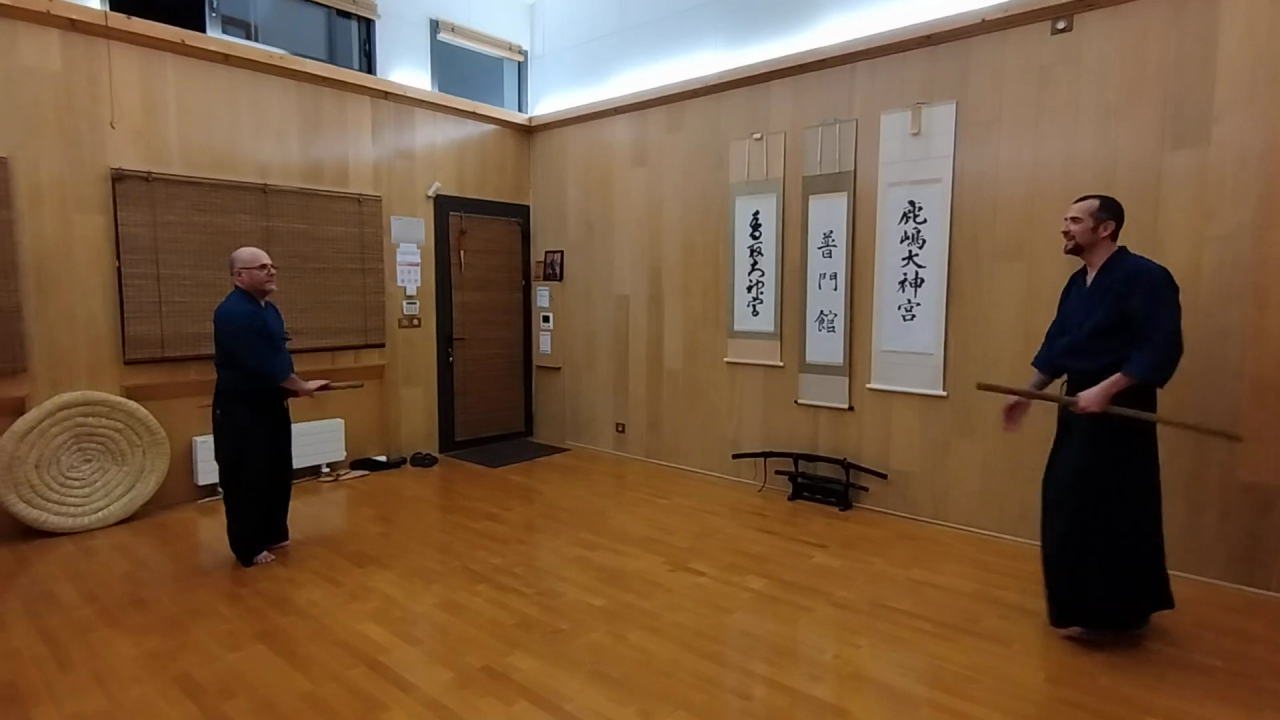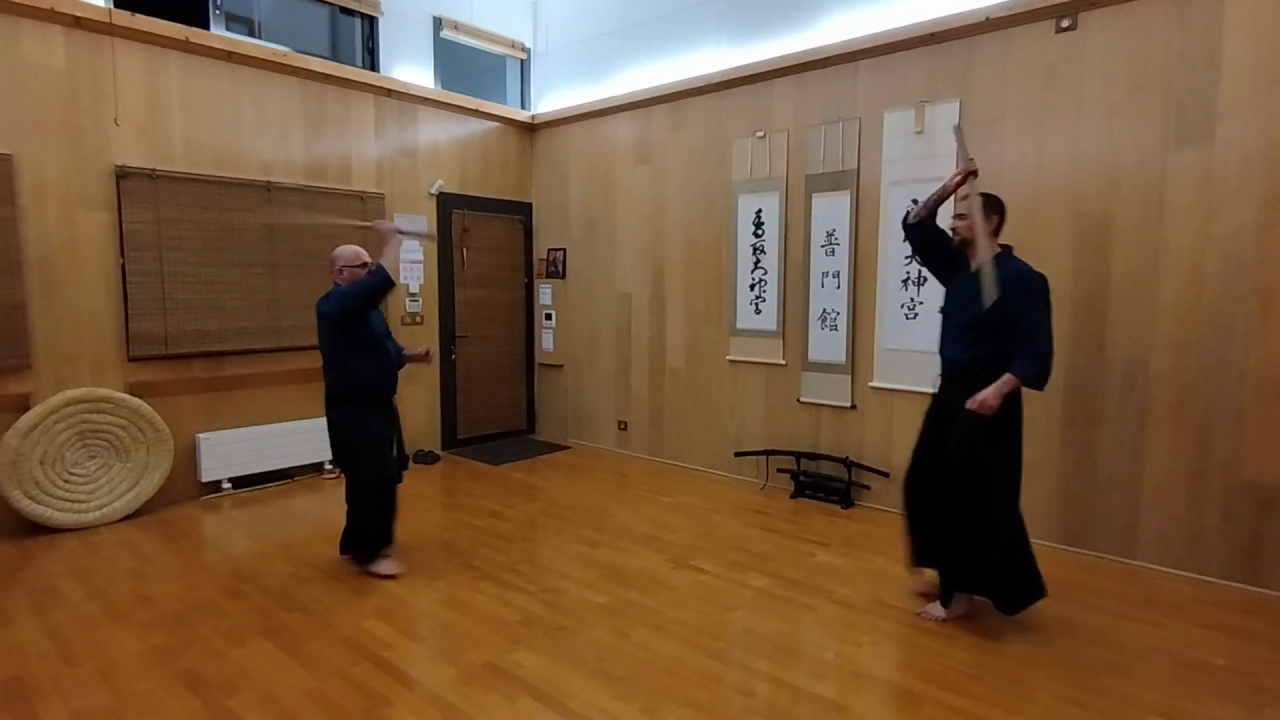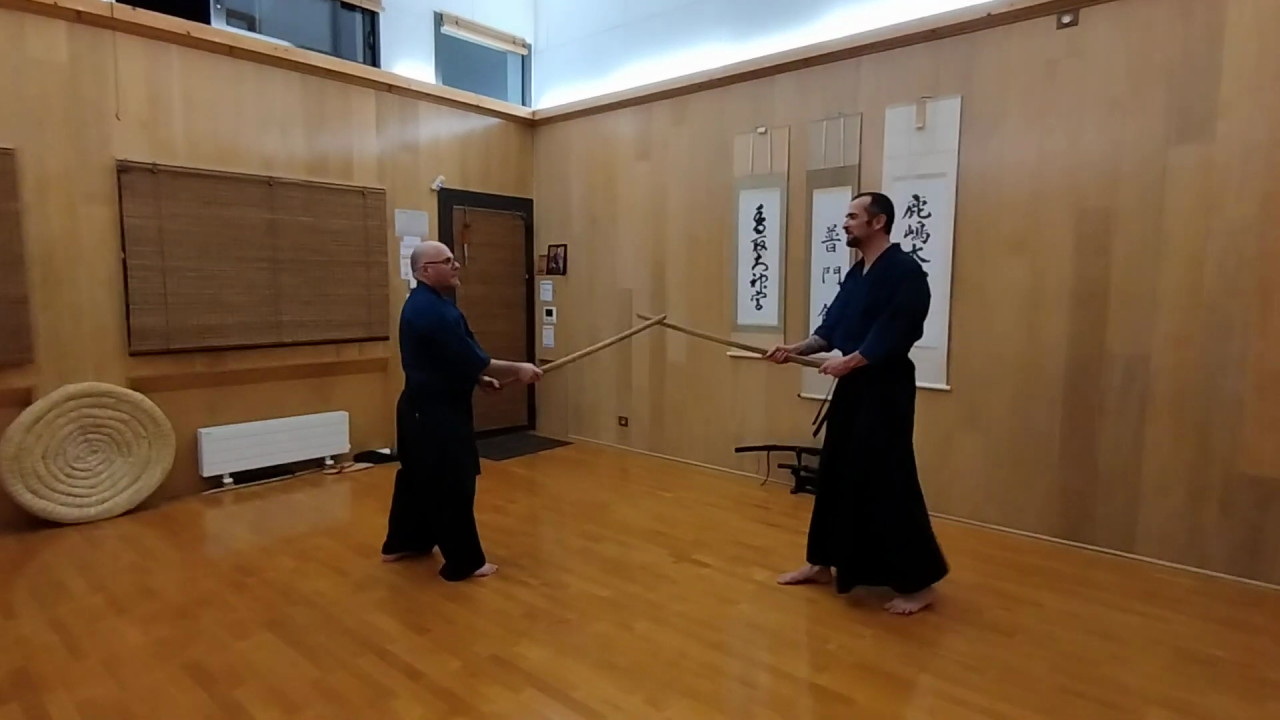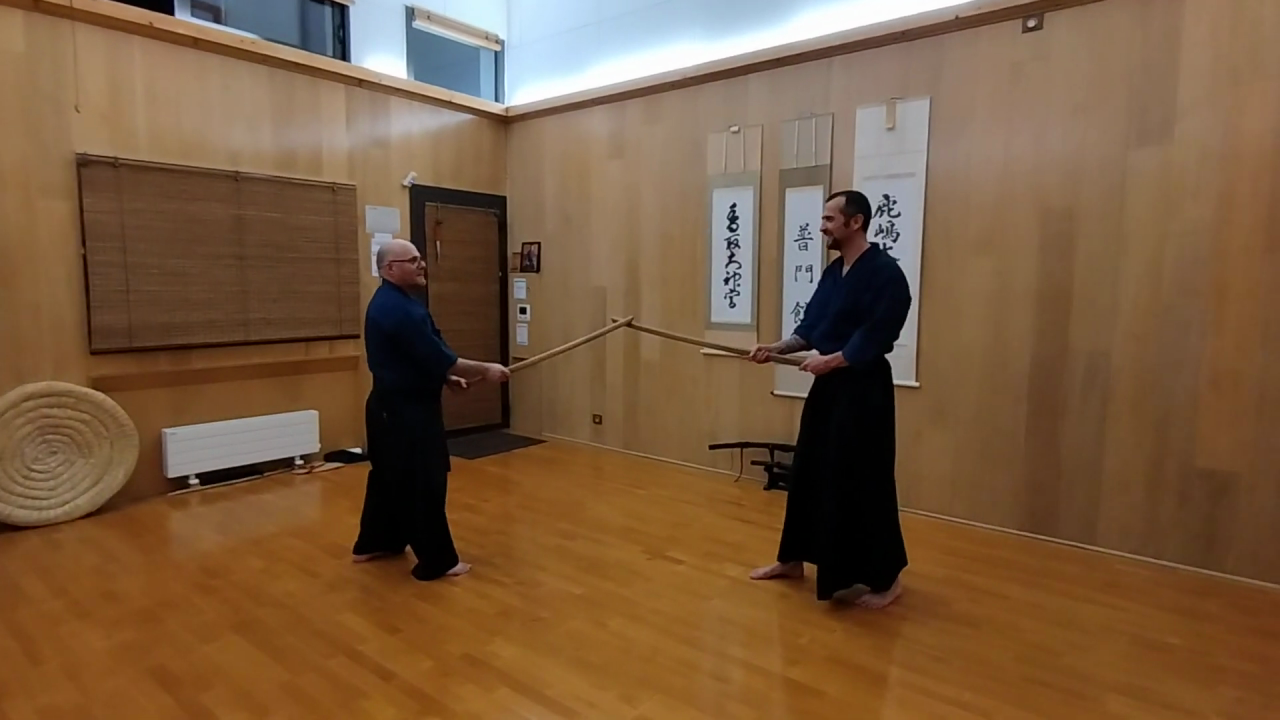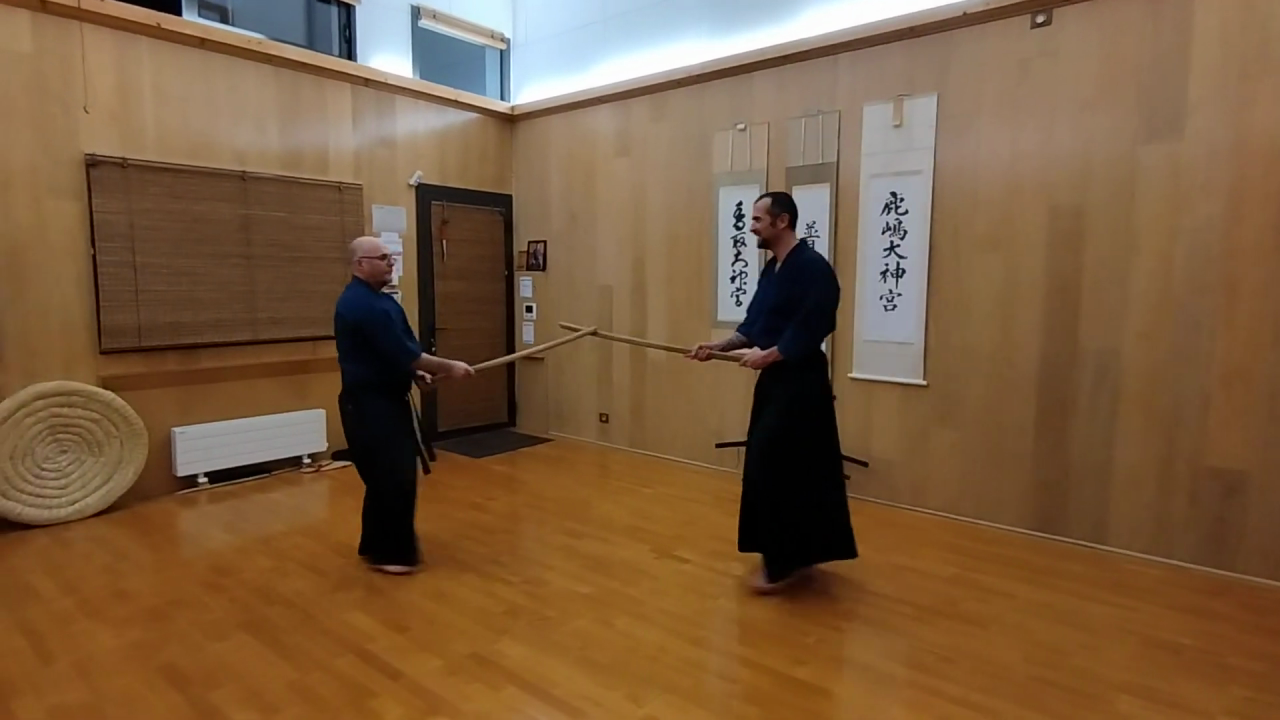
dt=1s
person 1, frame 1
left shoulder: (1144, 277)
right shoulder: (1078, 283)
left elbow: (1161, 349)
right elbow: (1058, 346)
left wrist: (1106, 390)
right wrist: (1028, 393)
left hip: (1117, 409)
right hip: (1079, 404)
left knee: (1098, 510)
right knee: (1070, 502)
left ankle: (1099, 615)
right ankle: (1087, 608)
person 1, frame 2
left shoulder: (1021, 279)
right shoulder: (956, 265)
left elbow: (1036, 351)
right elbow: (916, 229)
left wrist: (1000, 389)
right wrist: (945, 191)
left hip: (986, 403)
right hip: (950, 395)
left knee: (977, 499)
right knee: (924, 484)
left ankle: (960, 591)
right ankle: (953, 582)
person 1, frame 3
left shoulder: (904, 271)
right shoulder: (857, 273)
left elbow: (893, 335)
right elbow: (833, 327)
left wrist: (849, 361)
right wrist: (794, 349)
left hip: (887, 387)
right hip: (854, 386)
left knee: (887, 481)
right knee: (836, 473)
left ankle: (919, 579)
right ankle: (822, 562)
person 1, frame 4
left shoulder: (884, 273)
right shoulder: (833, 272)
left elbow: (877, 338)
right elbow: (811, 327)
left wrist: (832, 359)
right wrist: (776, 348)
left hip: (864, 389)
right hip: (828, 386)
left knee: (864, 483)
right knee: (809, 472)
left ankle: (885, 578)
right ankle: (793, 559)
person 1, frame 5
left shoulder: (813, 267)
right shoulder: (771, 269)
left elbow: (811, 330)
right elbow: (754, 325)
left wrist: (767, 355)
right wrist: (718, 346)
left hip: (802, 380)
right hip: (774, 378)
left knee: (776, 467)
right knee: (768, 465)
left ankle: (784, 563)
right ankle: (789, 557)
person 2, frame 1
left shoulder: (267, 309)
right shoulder: (235, 313)
right elbow: (262, 363)
left wrist: (295, 385)
right wrist: (302, 386)
left hip: (269, 407)
right hip: (241, 411)
left knee: (278, 475)
right knee: (247, 481)
left ankle: (270, 535)
right ankle: (248, 548)
person 2, frame 2
left shoulder: (365, 308)
right shoulder: (336, 304)
left elbow: (383, 350)
right elbow: (380, 283)
left wrist: (410, 356)
right wrist: (390, 241)
left hip: (376, 404)
right hip: (353, 409)
left knee: (377, 478)
right knee: (377, 479)
left ankle: (360, 545)
right ankle: (369, 552)
person 2, frame 3
left shoulder: (422, 303)
right shoulder: (433, 310)
right elbow: (468, 359)
left wrist: (478, 379)
right wrist: (516, 370)
left hip: (423, 407)
right hip: (437, 412)
left knee: (418, 477)
right knee: (452, 485)
left ankle: (403, 542)
right ankle: (463, 562)
person 2, frame 4
left shoulder: (387, 302)
right shoulder: (399, 309)
right elbow: (437, 357)
left wrist: (445, 377)
right wrist: (484, 370)
left hip: (393, 405)
right hip: (406, 410)
left knee: (390, 476)
right knee: (424, 483)
left ankle: (373, 543)
right ankle: (437, 560)
person 2, frame 5
left shoulder: (379, 300)
right shoulder: (361, 304)
left elbow: (395, 351)
right elbow: (401, 352)
left wrist: (416, 372)
right wrist: (448, 367)
left hip: (386, 399)
right hip: (369, 403)
left knee: (386, 474)
right knee: (394, 476)
left ankle: (378, 543)
right ankle: (389, 552)
